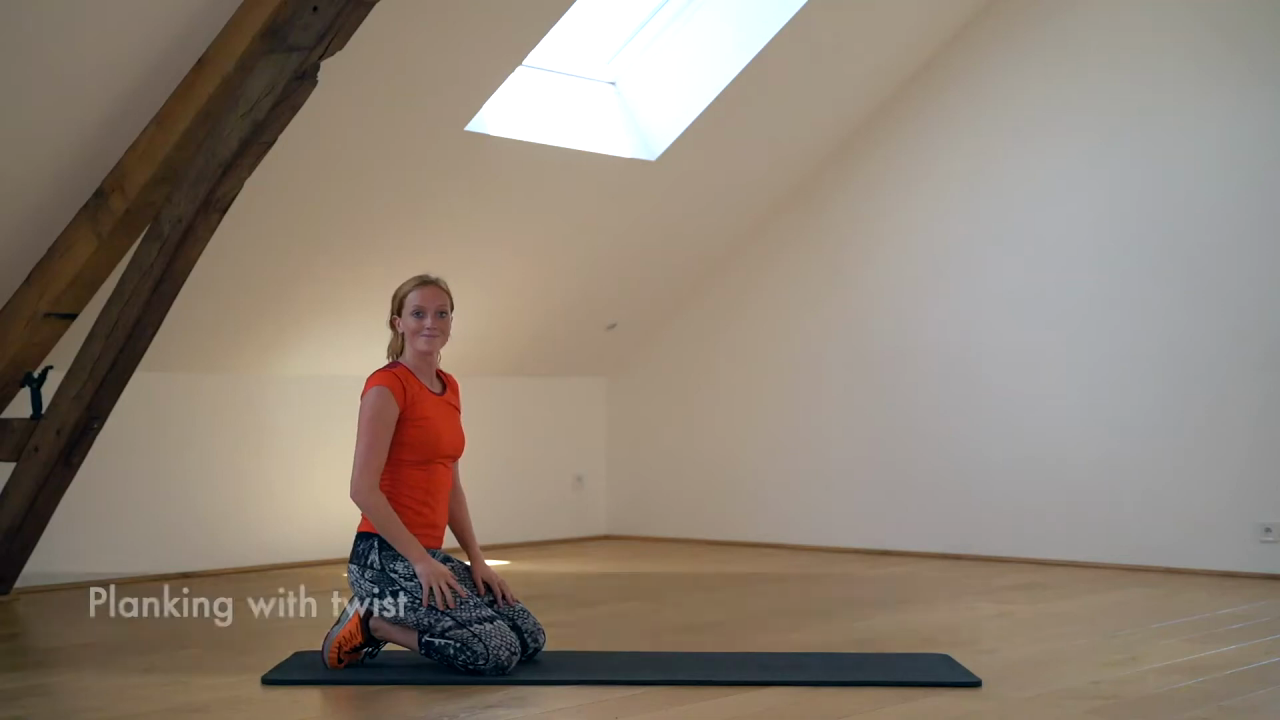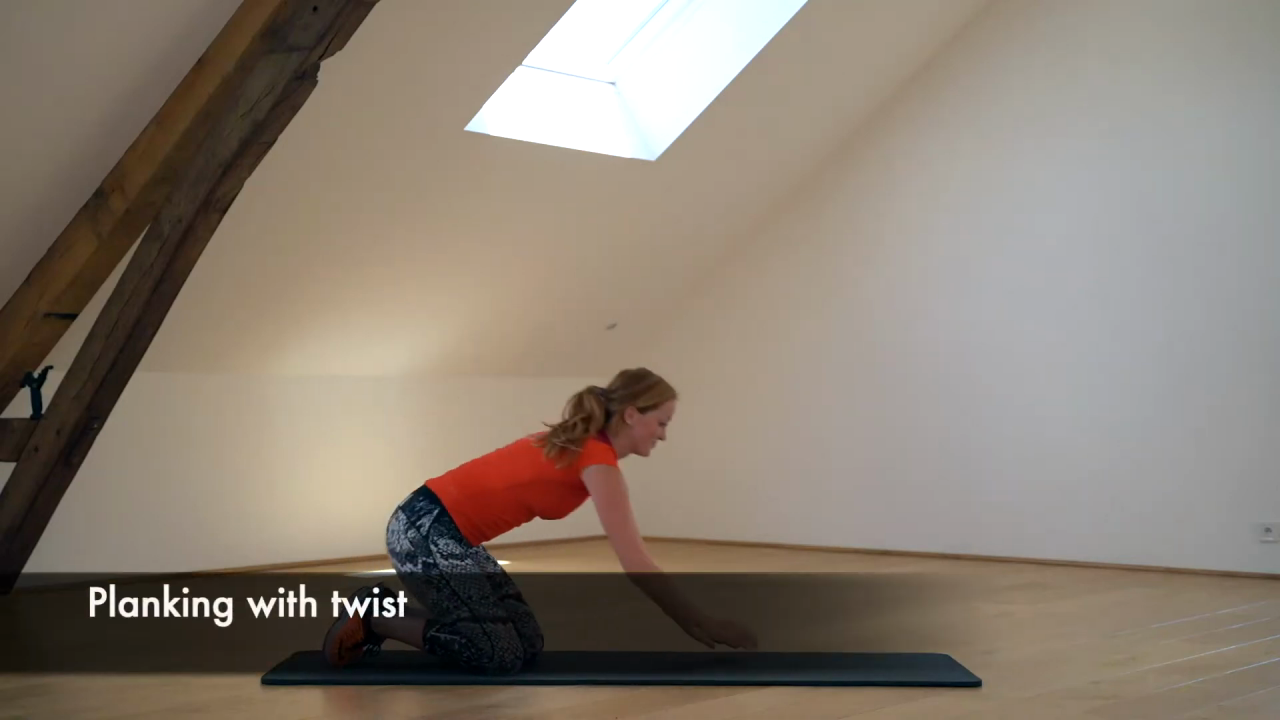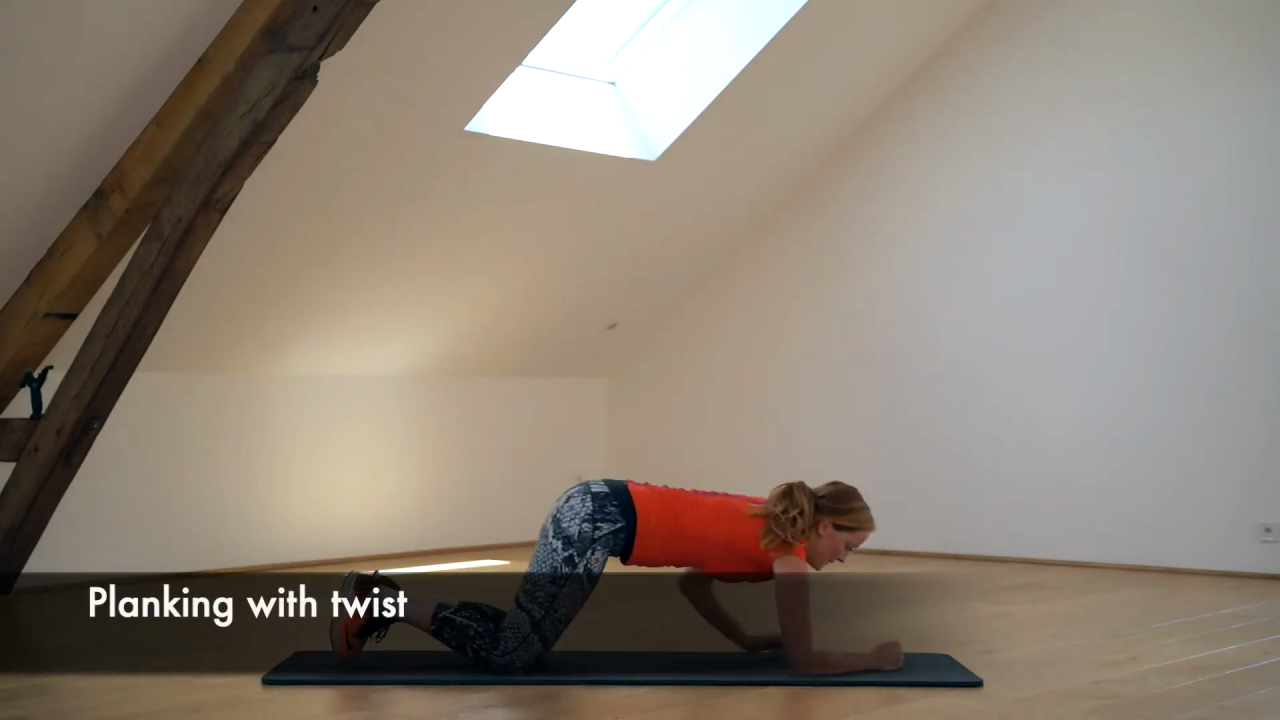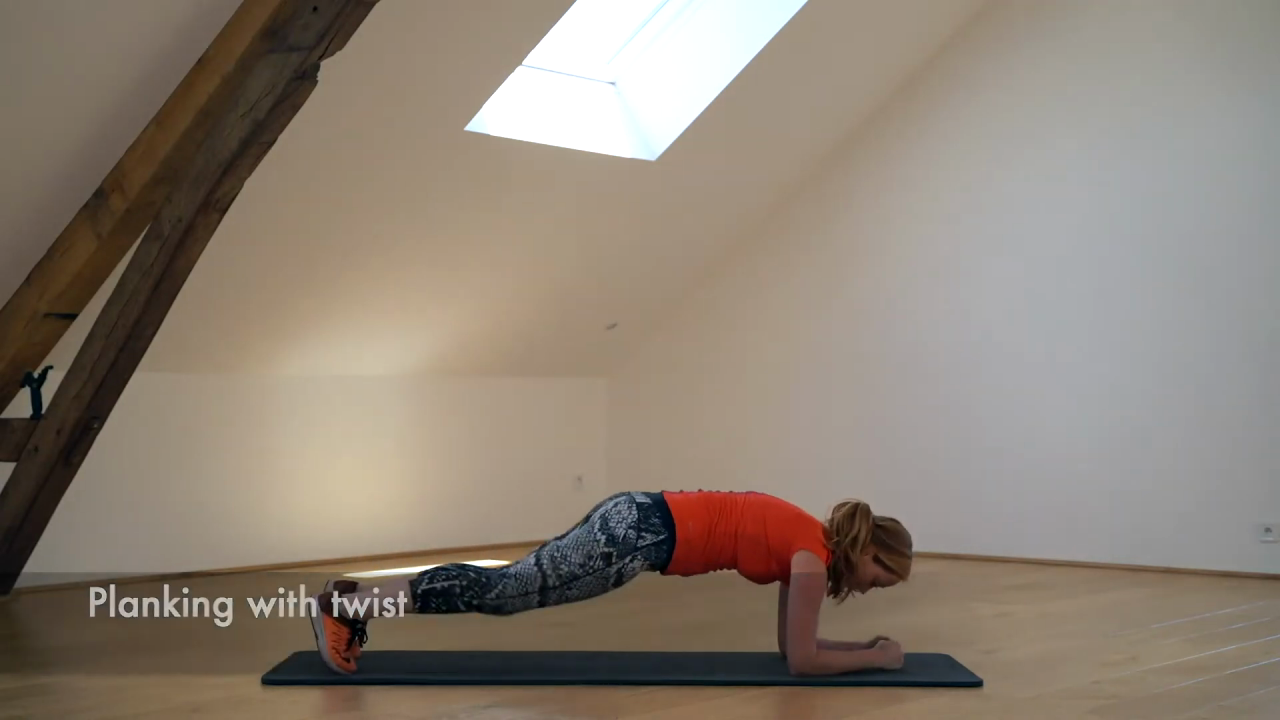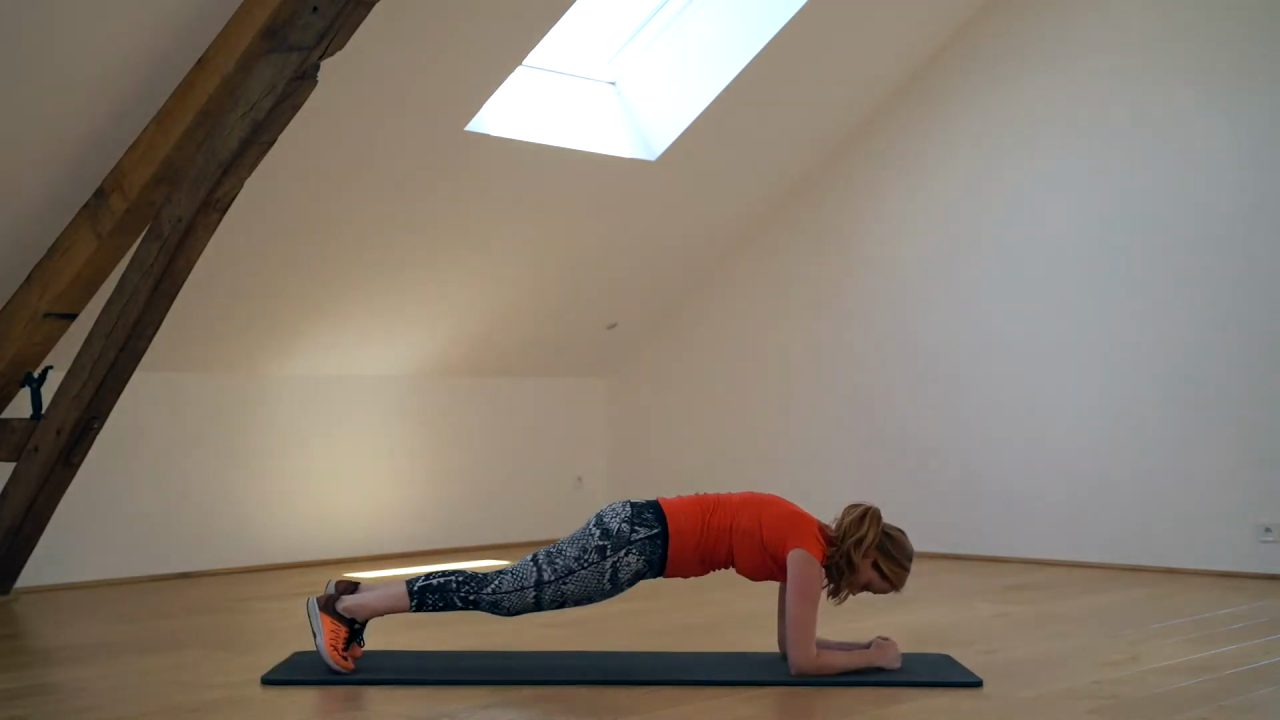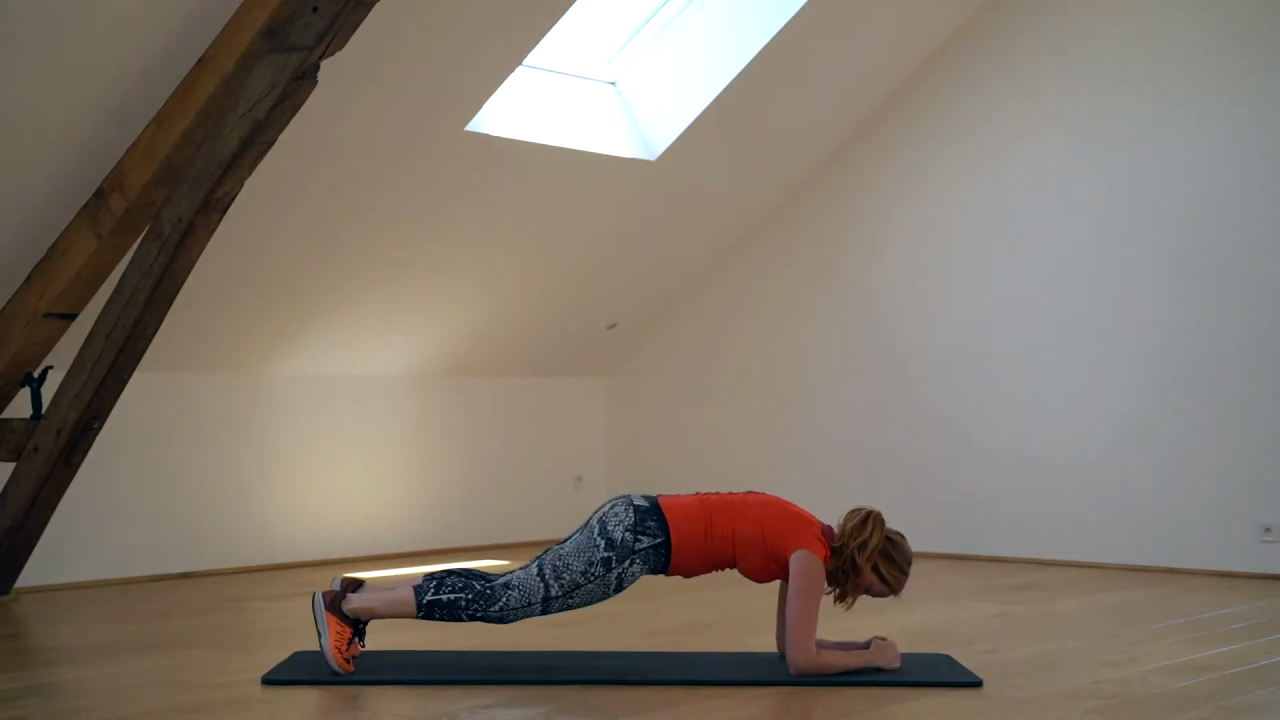
dt=0.7s
person 1, frame 1
left shoulder: (449, 388)
right shoulder: (386, 386)
right elbow: (363, 489)
left wrist: (478, 561)
right wrist: (422, 563)
left hip: (425, 555)
right hip: (388, 559)
left knee: (530, 638)
right knee: (498, 652)
left ankle: (386, 616)
right ankle: (373, 625)
person 1, frame 2
left shoulder: (592, 450)
right shoulder: (599, 460)
left elbow: (634, 557)
right elbow: (634, 565)
left wrist: (693, 621)
right wrist: (705, 622)
left hip: (445, 533)
right hip: (424, 532)
left knee: (525, 640)
right knee: (501, 653)
right ankle: (376, 618)
person 1, frame 3
left shoulder: (767, 525)
right shoulder: (789, 552)
left elbow: (691, 582)
right elbow: (803, 660)
left wrist: (744, 639)
right wrist: (875, 658)
left hip: (593, 504)
right hip: (597, 524)
left knee: (525, 634)
right knee: (510, 650)
left ankle: (384, 602)
right ankle: (382, 601)
person 1, frame 4
left shoulder: (800, 541)
right shoulder: (813, 553)
left elbow: (791, 642)
right elbow: (803, 661)
left wrist: (864, 644)
right wrist: (877, 657)
left hip: (636, 518)
right hip: (642, 534)
left knee: (511, 587)
right knee: (504, 590)
left ankle: (364, 596)
right ankle: (350, 604)
person 1, frame 5
left shoulder: (807, 541)
right shoulder: (808, 550)
left elbow: (791, 642)
right elbow: (803, 661)
left wrist: (861, 644)
right wrist: (872, 656)
left hip: (643, 540)
right hip: (637, 539)
left knee: (507, 593)
right knee: (499, 593)
left ankle: (360, 594)
right ankle: (342, 606)
person 1, frame 6
left shoulder: (806, 539)
right shoulder: (811, 552)
left elbow: (788, 641)
right elbow: (801, 661)
left wrist: (859, 643)
right wrist: (872, 657)
left hip: (632, 519)
right hip: (636, 543)
left knee: (504, 587)
right knee: (503, 598)
left ankle: (362, 592)
right ankle: (347, 605)
